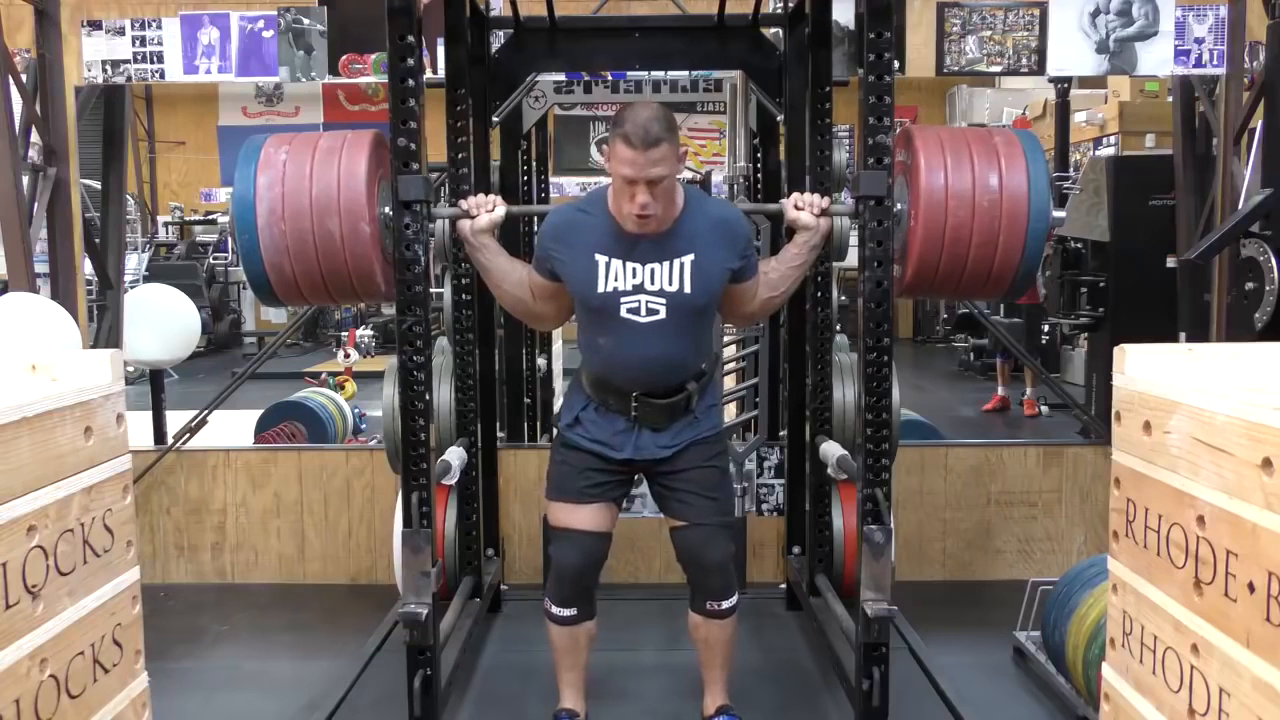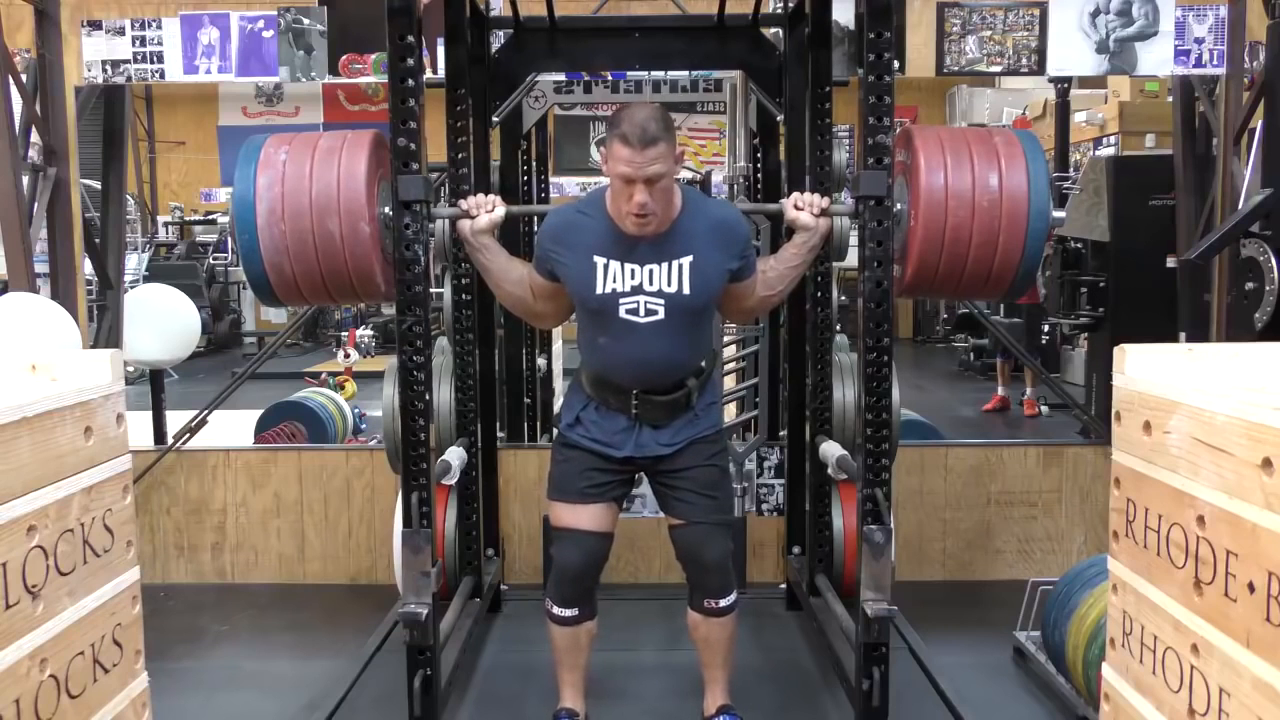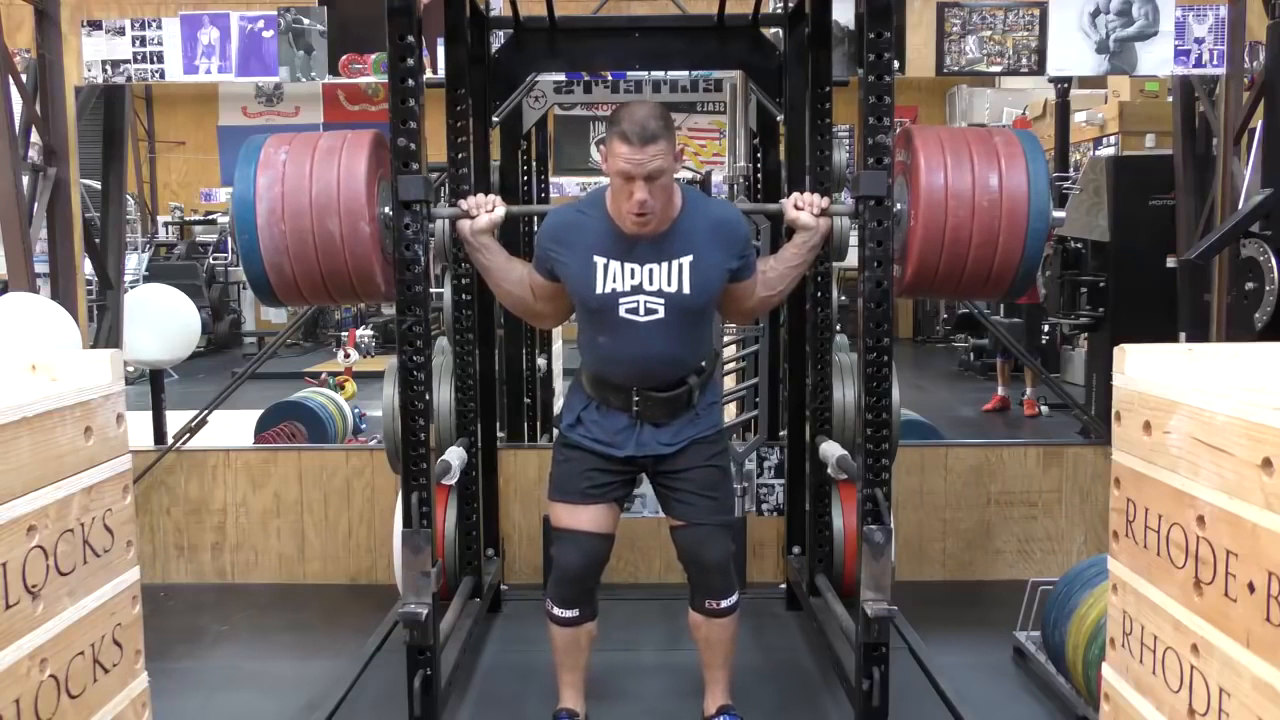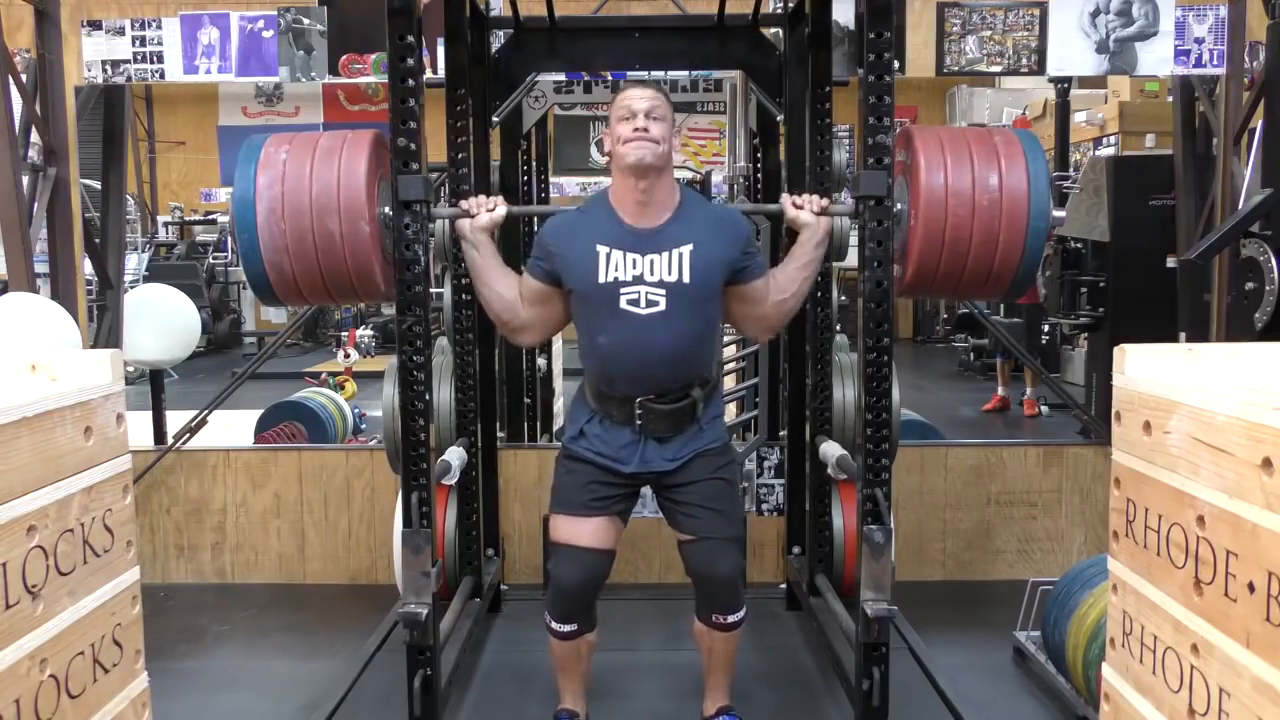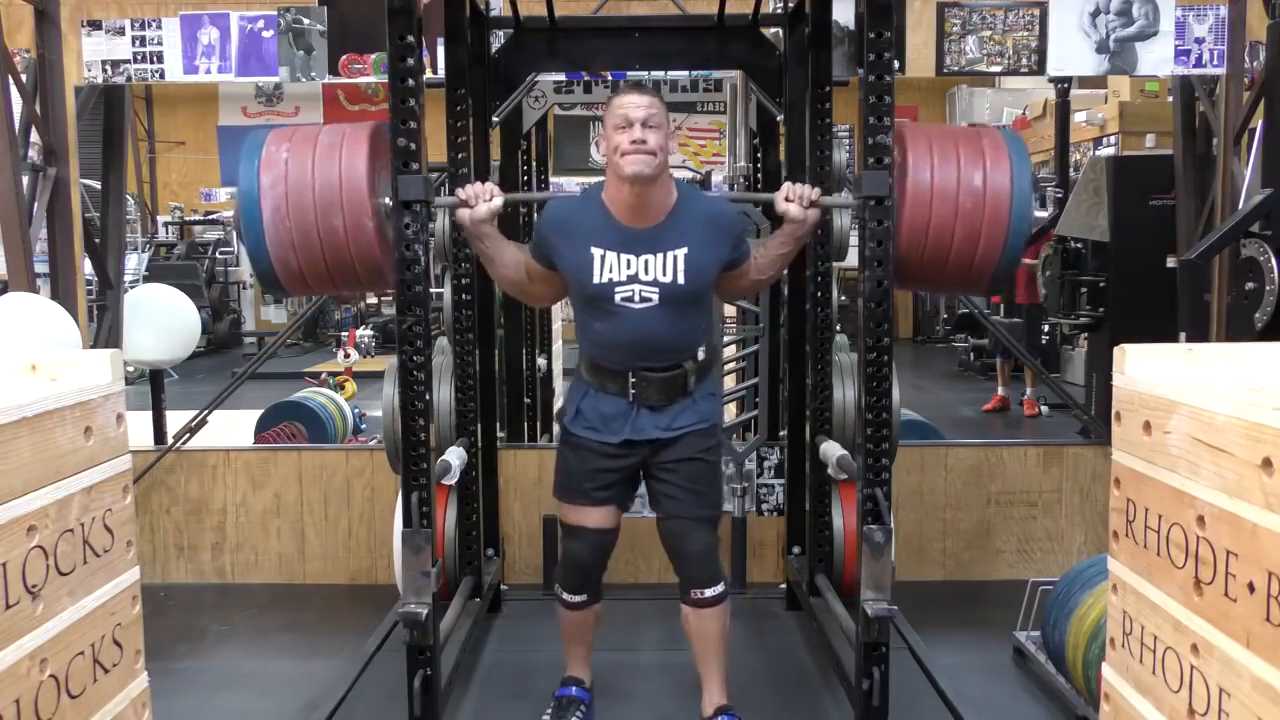
dt=1s
person 1, frame 1
left shoulder: (724, 226)
right shoulder: (566, 227)
left elbow: (745, 308)
right elbow: (543, 311)
left wrist: (808, 238)
right wrist: (481, 240)
left hip: (689, 425)
right hip: (595, 423)
left knee: (712, 566)
right knee: (570, 567)
person 1, frame 2
left shoulder: (722, 226)
right shoulder: (565, 228)
left elbow: (743, 305)
right elbow: (543, 309)
left wrist: (806, 238)
right wrist: (481, 241)
left hip: (689, 422)
right hip: (595, 421)
left knee: (711, 563)
right knee: (572, 566)
person 1, frame 3
left shoulder: (722, 226)
right shoulder: (565, 228)
left elbow: (744, 305)
right elbow: (542, 309)
left wrist: (806, 238)
right wrist: (481, 241)
left hip: (690, 422)
right hip: (597, 421)
left knee: (712, 564)
right knee: (573, 567)
person 1, frame 4
left shoulder: (724, 227)
right shoulder: (565, 232)
left elbow: (763, 321)
right elbow: (524, 324)
left wrist: (813, 237)
right wrist: (476, 240)
left hip: (695, 432)
right hip: (600, 433)
left knee: (722, 580)
right knee: (570, 583)
person 1, frame 5
left shoulder: (716, 218)
right shoulder: (563, 219)
left elbow: (739, 283)
right elbow: (537, 288)
left wrist: (794, 230)
right wrist: (482, 230)
left hip: (685, 410)
right hip: (599, 409)
left knee: (698, 558)
right knee: (581, 557)
